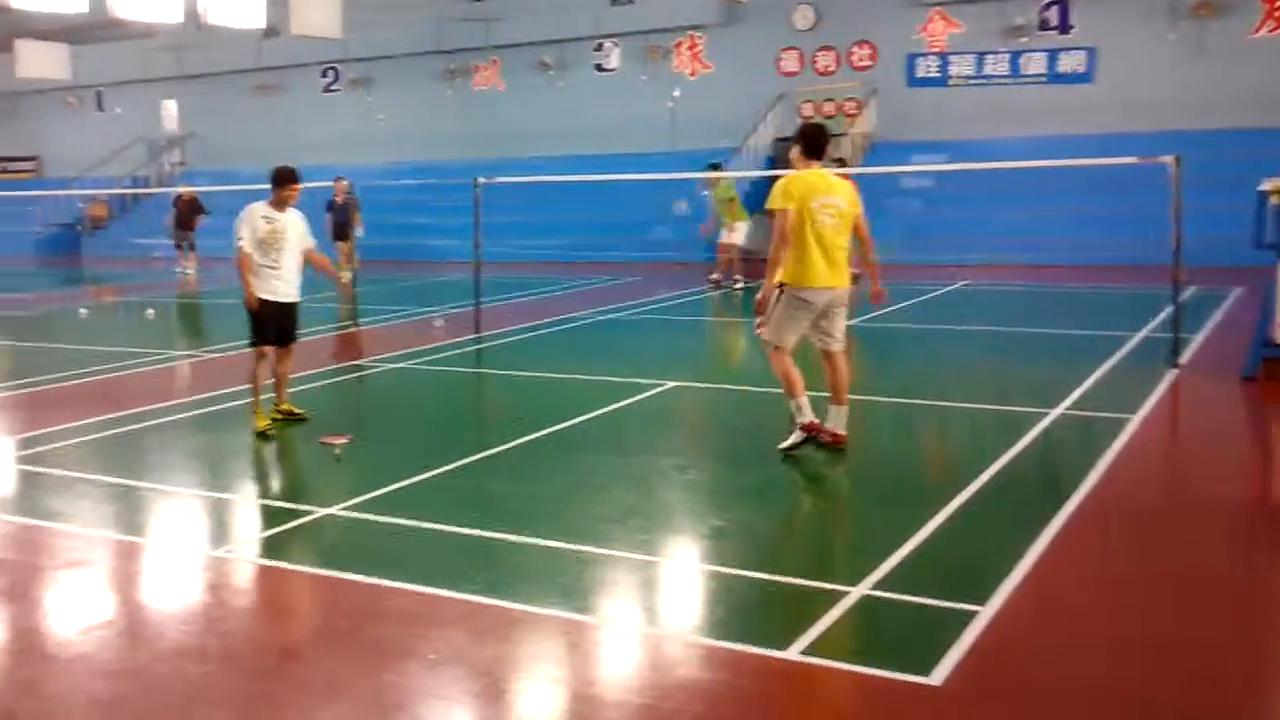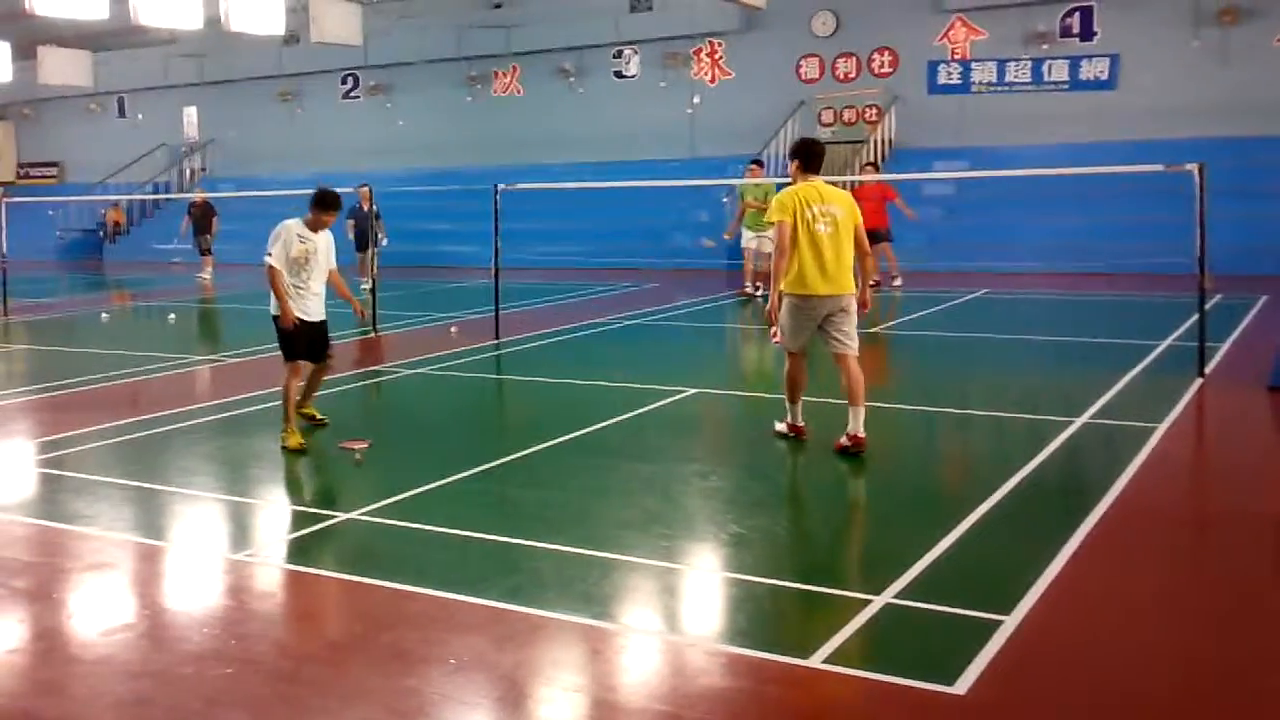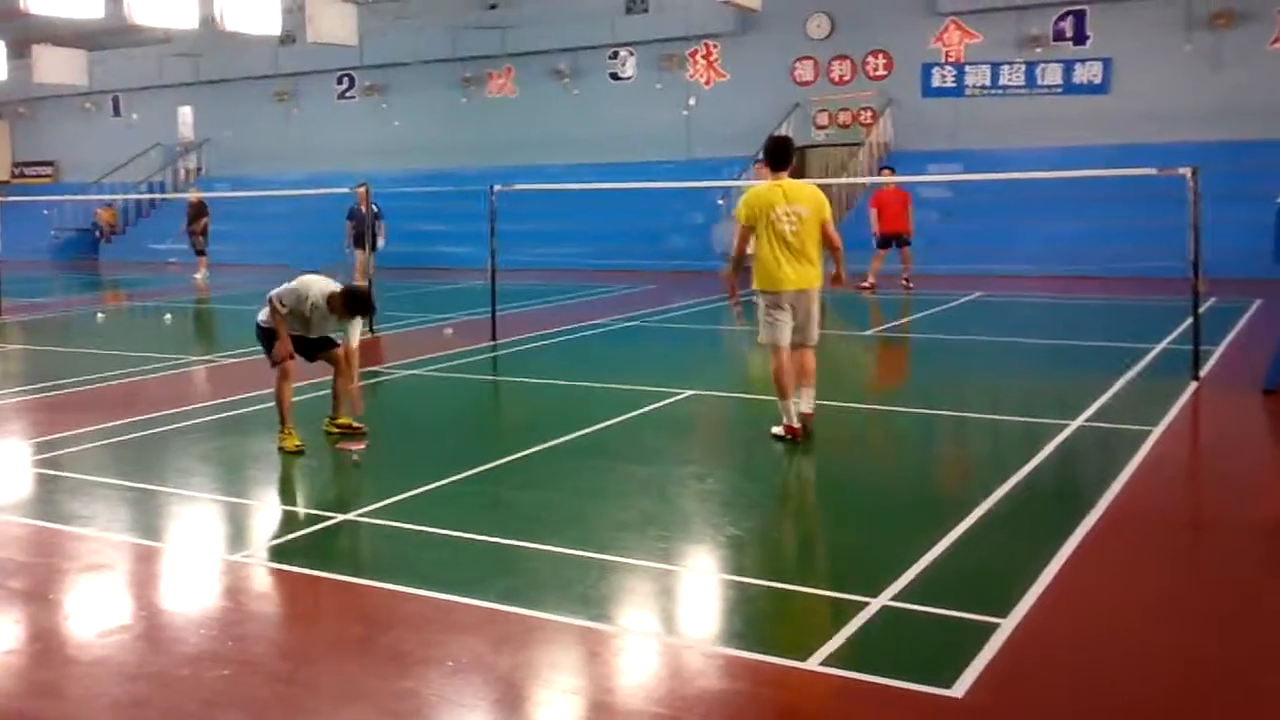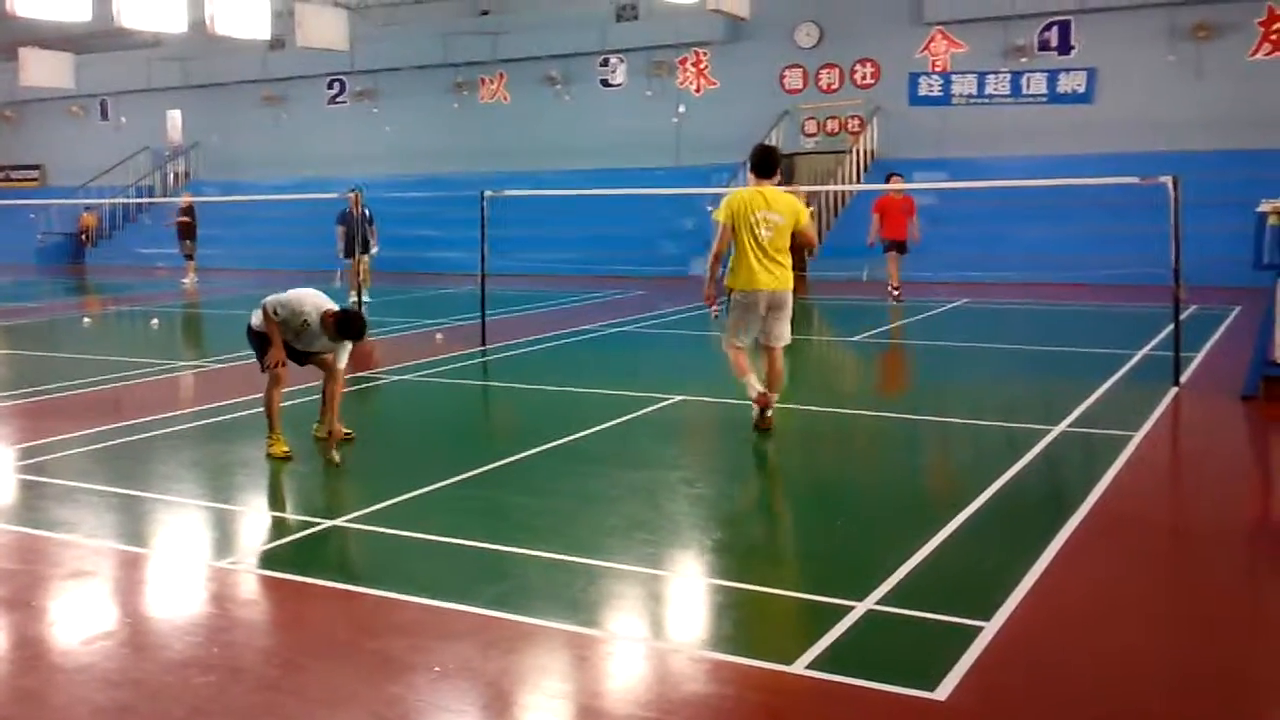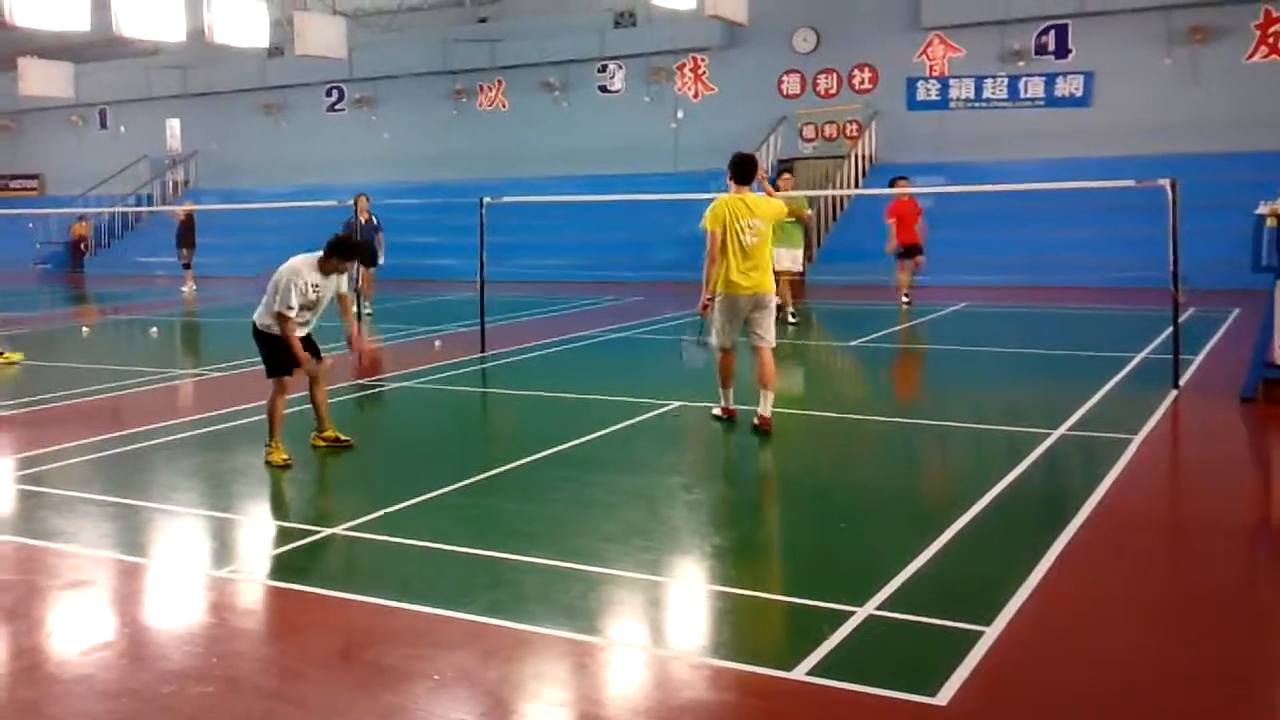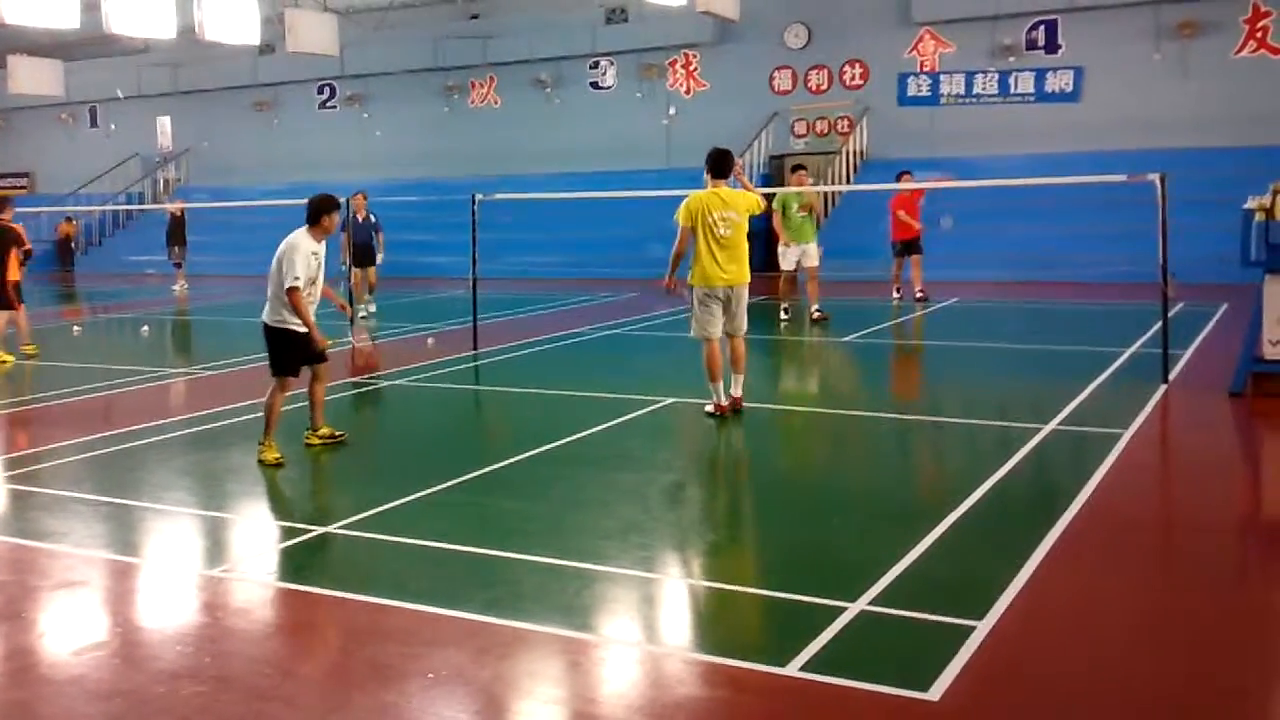
dt=0.4s
person 1, frame 1
left shoulder: (790, 184)
right shoulder: (845, 188)
left elbow: (783, 236)
right elbow: (865, 240)
left wrist: (767, 285)
right wrist: (874, 281)
left hip: (800, 284)
right hip: (837, 285)
left knee: (778, 350)
right knee: (834, 353)
left ankle: (807, 422)
right ankle: (836, 428)
person 1, frame 2
left shoulder: (787, 198)
right shoulder: (845, 198)
left elbow: (782, 249)
right elbow: (864, 250)
left wrist: (773, 296)
right wrist: (864, 290)
left hip: (801, 292)
right hip: (842, 292)
left knee: (795, 355)
right knee: (847, 358)
left ankle: (794, 423)
right ankle: (856, 431)
person 1, frame 3
left shoulder: (753, 198)
right shoulder: (814, 194)
left elbow: (740, 248)
right elbow: (835, 244)
left wrist: (732, 278)
right wrist: (839, 269)
left hip: (772, 286)
right hip: (808, 284)
left knee: (780, 352)
right knee: (805, 347)
left ankle: (791, 423)
right ankle: (805, 409)
person 1, frame 4
left shoulder: (734, 201)
right shoulder: (790, 203)
left elbow: (720, 248)
right elbow: (810, 240)
left wrist: (709, 283)
left hip: (746, 287)
right hip: (781, 287)
left knee: (735, 347)
right knee: (774, 349)
left ankle: (759, 394)
right ankle: (766, 413)
person 1, frame 5
left shoulder: (719, 208)
right shoulder: (768, 205)
left elbow: (713, 254)
right elbow: (785, 209)
left wrist: (706, 292)
right wrist: (766, 185)
left hip: (730, 289)
right hip: (763, 289)
left knee: (725, 349)
right knee: (763, 349)
left ankle: (726, 406)
right ankle: (764, 413)
person 1, frame 6
left shoulder: (693, 202)
right shoulder: (744, 199)
left elbow: (681, 247)
right elbow: (762, 203)
left wrist: (670, 275)
right wrist: (743, 179)
left hip: (707, 281)
right hip: (738, 280)
left knee: (711, 341)
right knee: (736, 337)
left ankle: (720, 402)
right ankle: (736, 395)
person 2, frame 1
left shoulder: (297, 218)
right shoulder: (253, 213)
left elbow: (311, 253)
right elbow: (243, 253)
left wrist: (338, 276)
right wrist: (248, 287)
left hip: (289, 296)
right hip: (262, 296)
left knee: (285, 350)
right knee: (263, 352)
left ankle: (280, 404)
right ankle: (258, 411)
person 2, frame 2
left shoulder: (327, 237)
right shoulder: (287, 230)
left elbow: (331, 273)
right elbow: (273, 269)
left wrist: (353, 301)
right wrist: (285, 307)
left hip: (317, 313)
right hip: (289, 313)
left knee: (322, 364)
right knee: (296, 368)
left ankle: (303, 406)
right ankle: (289, 430)
person 2, frame 3
left shoulder: (351, 314)
right shoulder: (308, 287)
left elbow: (352, 351)
right elbow: (273, 301)
left wrist: (354, 388)
right wrist: (284, 339)
right hip: (273, 325)
left knee: (341, 360)
right knee: (286, 368)
left ankle: (336, 419)
right ankle: (286, 432)
person 2, frame 4
left shoulder: (342, 334)
right shoulder: (302, 303)
left elbow: (337, 377)
right elbow: (266, 307)
left wrist: (335, 421)
right wrist: (277, 346)
right hip: (265, 330)
left knee: (330, 365)
right knee: (278, 375)
left ankle: (325, 425)
right ankle: (274, 438)
person 2, frame 5
left shoulder: (337, 271)
right shoulder: (296, 273)
left elbow: (343, 298)
right elbow: (283, 319)
left wrist: (353, 331)
right wrist: (299, 354)
left hip: (300, 330)
right hip: (272, 328)
left knee: (318, 374)
right knee: (282, 384)
left ankle: (323, 432)
right ankle: (273, 445)
person 2, frame 6
left shoulder: (319, 243)
right shoulder: (297, 246)
right elbow: (293, 293)
left wrist: (336, 299)
right wrist: (313, 330)
left hip: (303, 325)
right hip: (283, 325)
left knee: (319, 371)
right knee: (283, 382)
left ankle: (316, 430)
right ankle: (267, 443)
